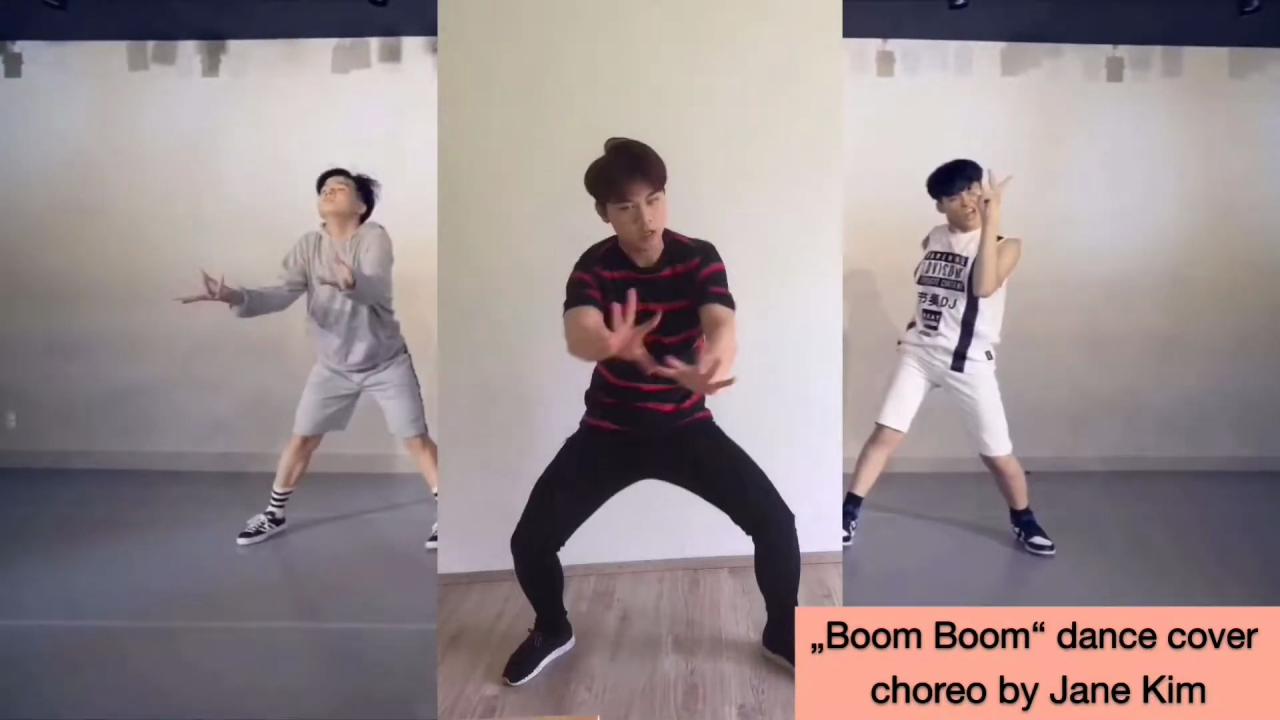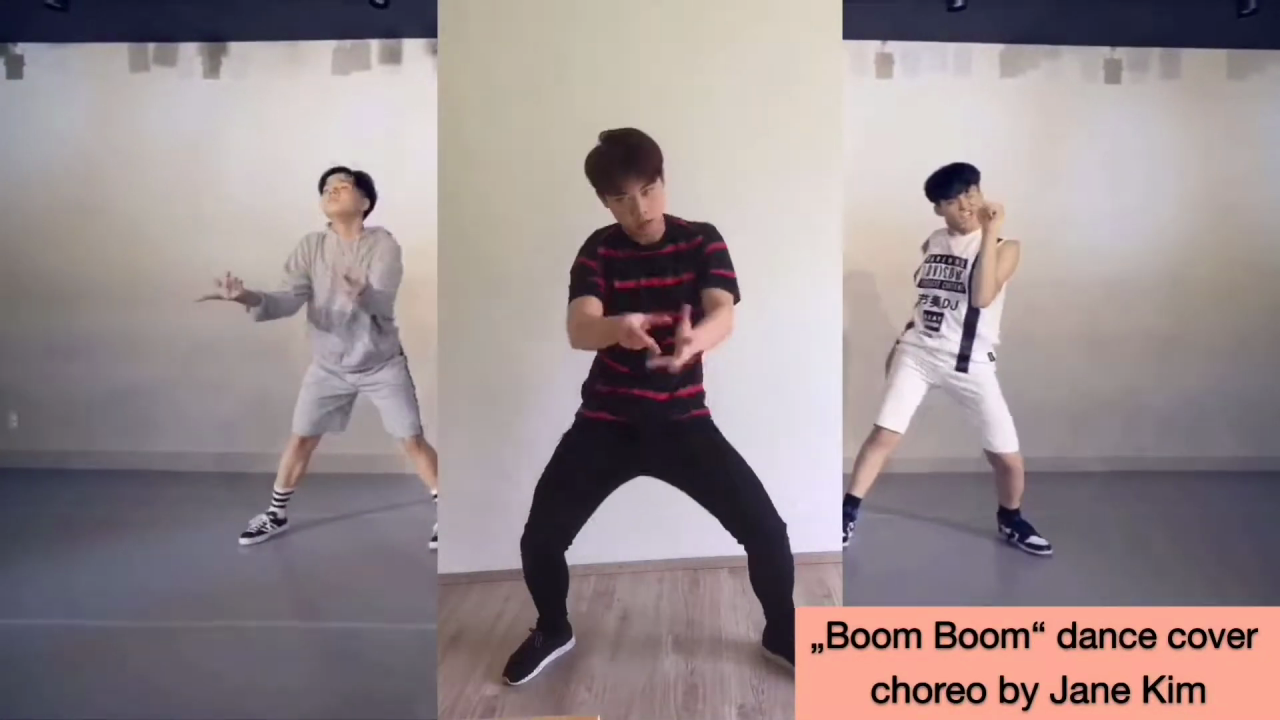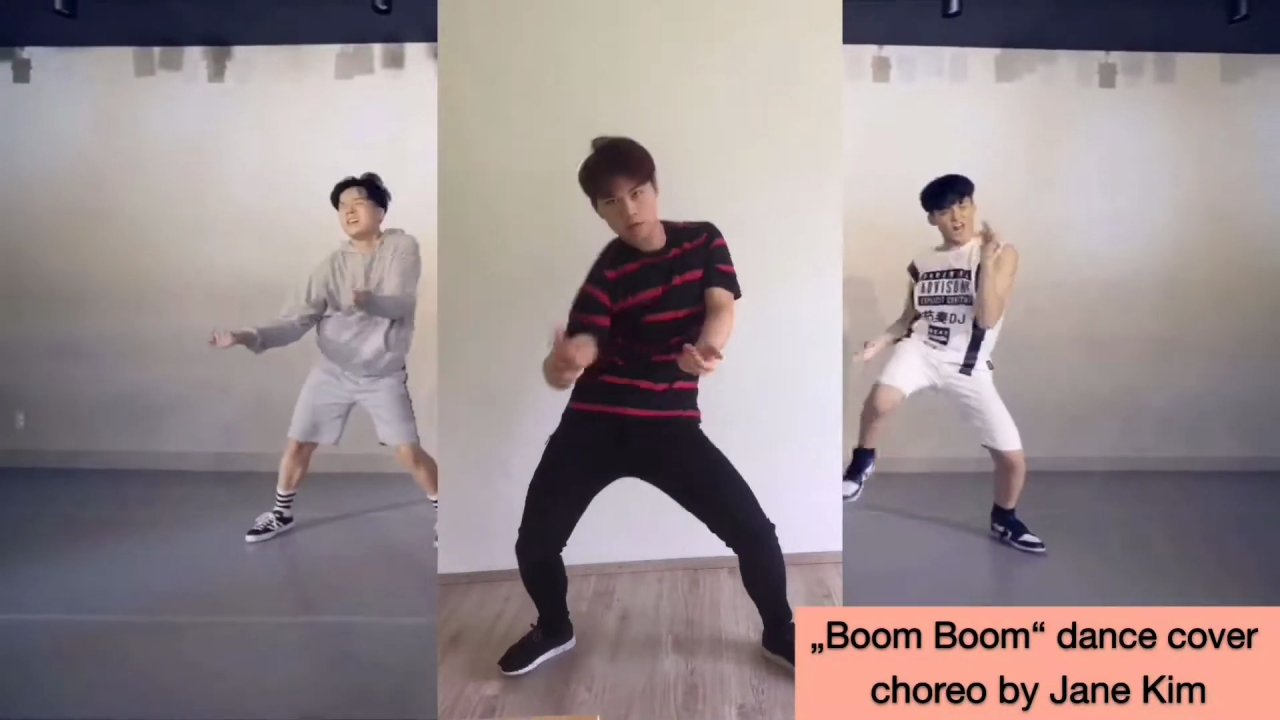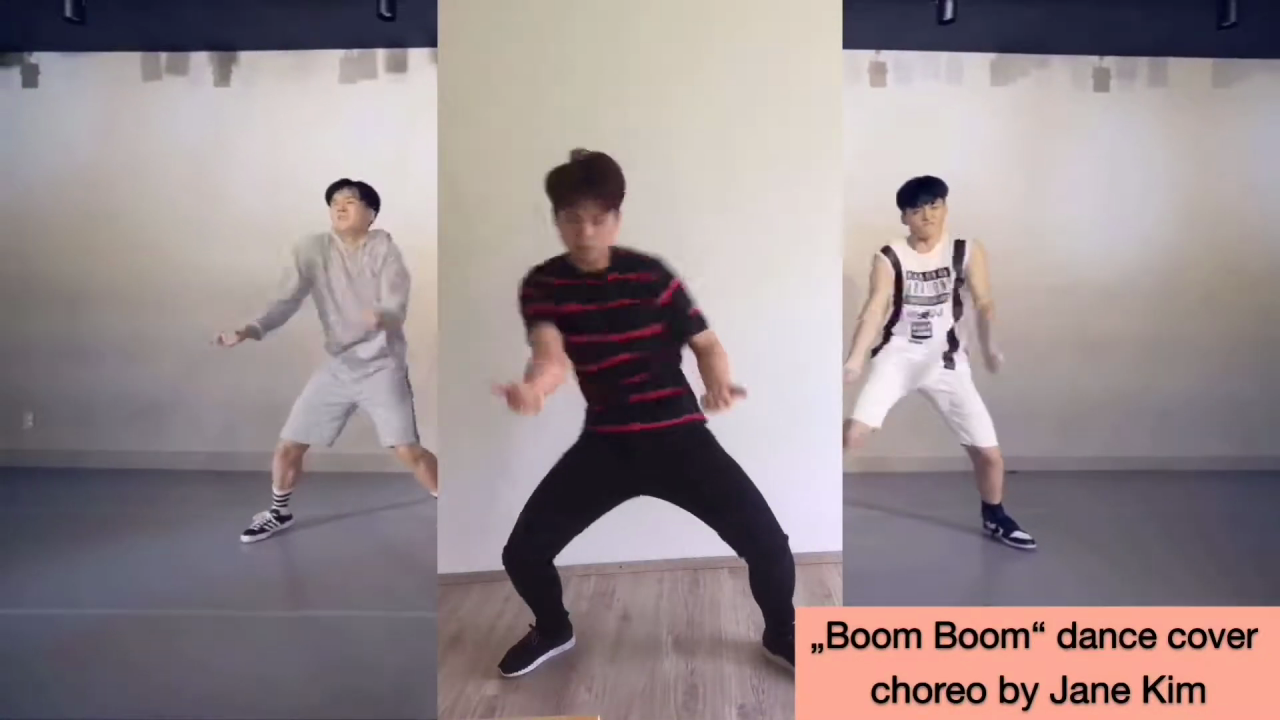
dt=0.2s
person 1, frame 1
left shoulder: (697, 258)
right shoulder: (596, 267)
left elbow: (722, 327)
right elbow: (581, 337)
left wrist: (714, 365)
right wrist: (615, 344)
left hip: (686, 425)
right hip: (609, 430)
left knee: (775, 523)
right knee: (530, 538)
left ankle: (782, 632)
right ankle: (552, 630)
person 1, frame 2
left shoulder: (701, 240)
right shoulder: (599, 250)
left elbow: (723, 314)
right elbow: (580, 328)
left wrist: (691, 342)
right wrist: (622, 329)
left hip: (682, 420)
right hip: (605, 422)
left knee: (765, 527)
right knee: (539, 539)
left ankle: (782, 632)
right ankle: (553, 631)
person 1, frame 3
left shoulder: (704, 241)
right shoulder: (608, 271)
left elbow: (722, 310)
right elbow: (562, 368)
left wrist: (707, 349)
right wrist: (563, 363)
left hip: (671, 423)
right hip: (593, 424)
left knee: (754, 531)
right knee: (534, 543)
left ankle: (780, 633)
right ankle: (553, 629)
person 1, frame 4
left shoulder: (651, 276)
right shoulder: (542, 285)
left elbow: (704, 341)
right elbow: (551, 358)
left wrist: (718, 382)
right wrist: (532, 386)
left hip: (677, 434)
right hip: (604, 442)
left knee: (768, 542)
right knee: (522, 552)
left ankle: (782, 634)
right ankle: (553, 630)
person 2, frame 1
left shoulder: (1006, 245)
right shoulder: (934, 239)
left elbow: (983, 287)
left wrist: (991, 219)
right wrist: (911, 334)
left hip: (970, 363)
right hip: (918, 353)
left knee: (999, 455)
right knee: (885, 434)
left ankle: (1025, 522)
right ankle: (847, 515)
person 2, frame 2
left shoulder: (1005, 247)
right shoulder: (933, 244)
left elbow: (982, 298)
left wrist: (989, 234)
right wrist: (900, 343)
left hip: (971, 363)
right hip: (917, 354)
left knee: (1006, 454)
right knee: (883, 436)
left ankle: (1012, 521)
right ankle: (847, 516)
person 2, frame 3
left shoulder: (1002, 254)
right shoulder: (922, 264)
left elbow: (988, 319)
left wrist: (988, 259)
right wrist: (882, 340)
left hip: (969, 369)
right hip: (919, 352)
left knee: (1012, 455)
right knee: (881, 398)
left ankle: (1004, 520)
right ankle: (861, 464)
person 2, frame 4
left shoulder: (966, 252)
right shoulder: (890, 257)
left elbow: (984, 302)
right elbow: (875, 308)
left wrist: (988, 344)
right wrist: (855, 359)
left hip: (946, 362)
right hip: (898, 354)
left knee: (988, 451)
right knee: (854, 432)
left ankle: (994, 517)
person 3, frame 1
left shoulder: (374, 237)
right shoulder: (308, 246)
left elbow: (377, 288)
right elbow: (283, 293)
left wrist: (352, 283)
right wrist: (235, 296)
left hip: (387, 362)
right hip: (333, 365)
left knee: (417, 440)
right knee: (302, 438)
right ankle: (274, 514)
person 3, frame 2
left shoulder: (383, 245)
right shoulder: (311, 246)
left elbow: (384, 303)
right elbow: (290, 298)
left wrist: (363, 292)
right wrist: (249, 297)
left hip: (383, 364)
right hip: (329, 365)
left knee: (412, 441)
right knee: (301, 438)
right ankle: (276, 514)
person 3, frame 3
left shoulder: (402, 246)
right shoulder: (333, 264)
left elbow: (399, 304)
right elbow: (298, 320)
left wrist: (367, 302)
right wrist: (249, 337)
left hip: (383, 374)
right hip: (332, 372)
left knee: (408, 451)
right knee: (298, 444)
right ankle: (281, 513)
person 3, frame 4
left shoulder: (382, 246)
right shoulder: (312, 249)
left elbow: (397, 306)
right elbow: (287, 299)
left wrist: (382, 317)
right wrist: (253, 329)
left hip: (382, 369)
right hip: (336, 369)
left knee: (408, 450)
right knee: (288, 447)
right ankle: (279, 512)
